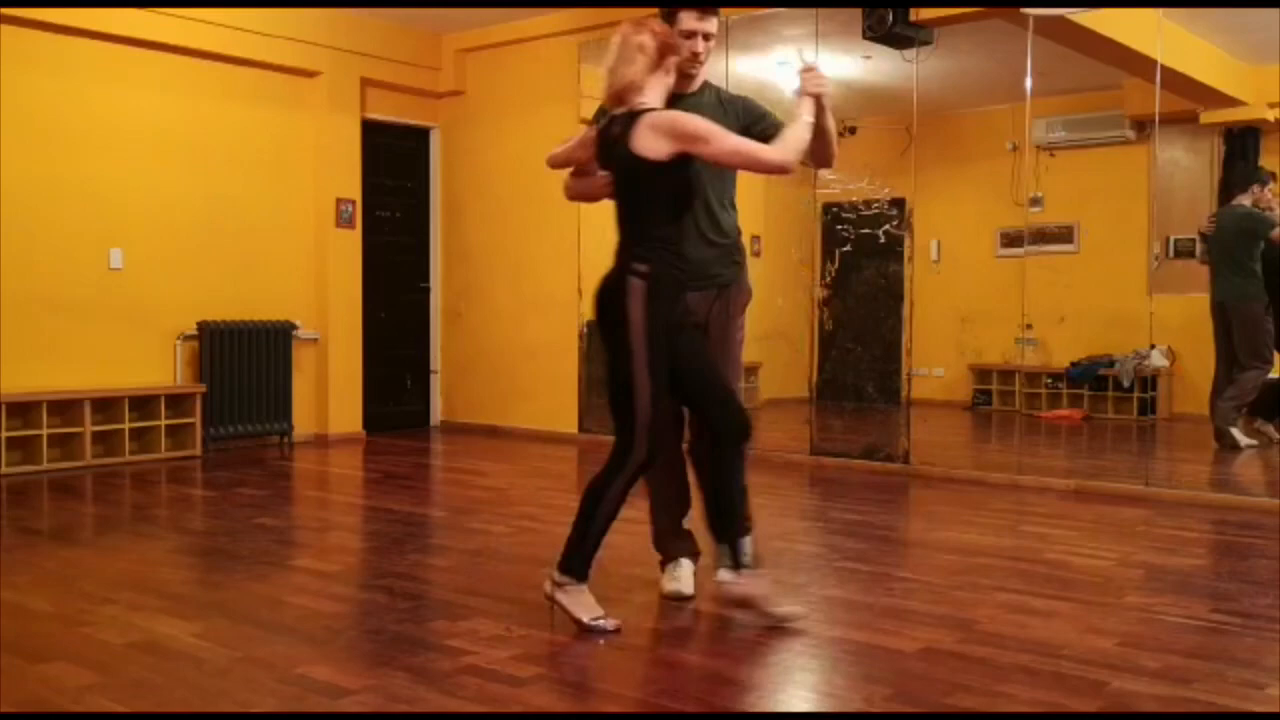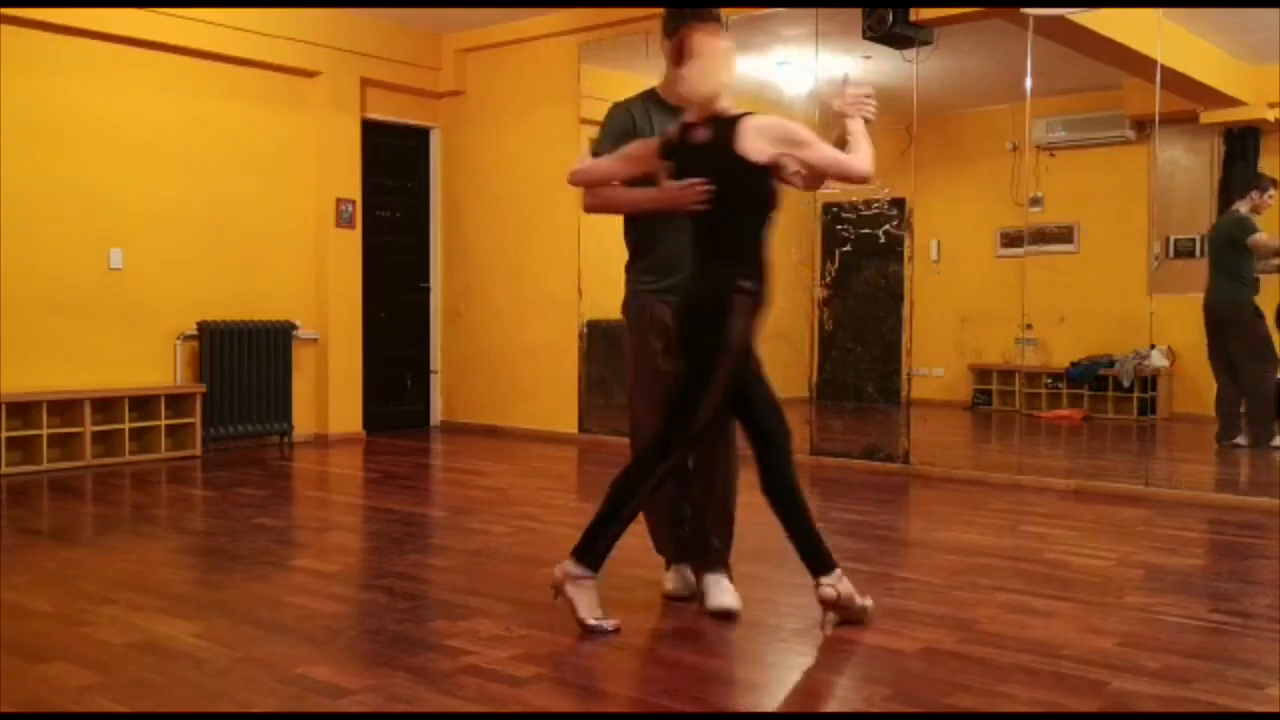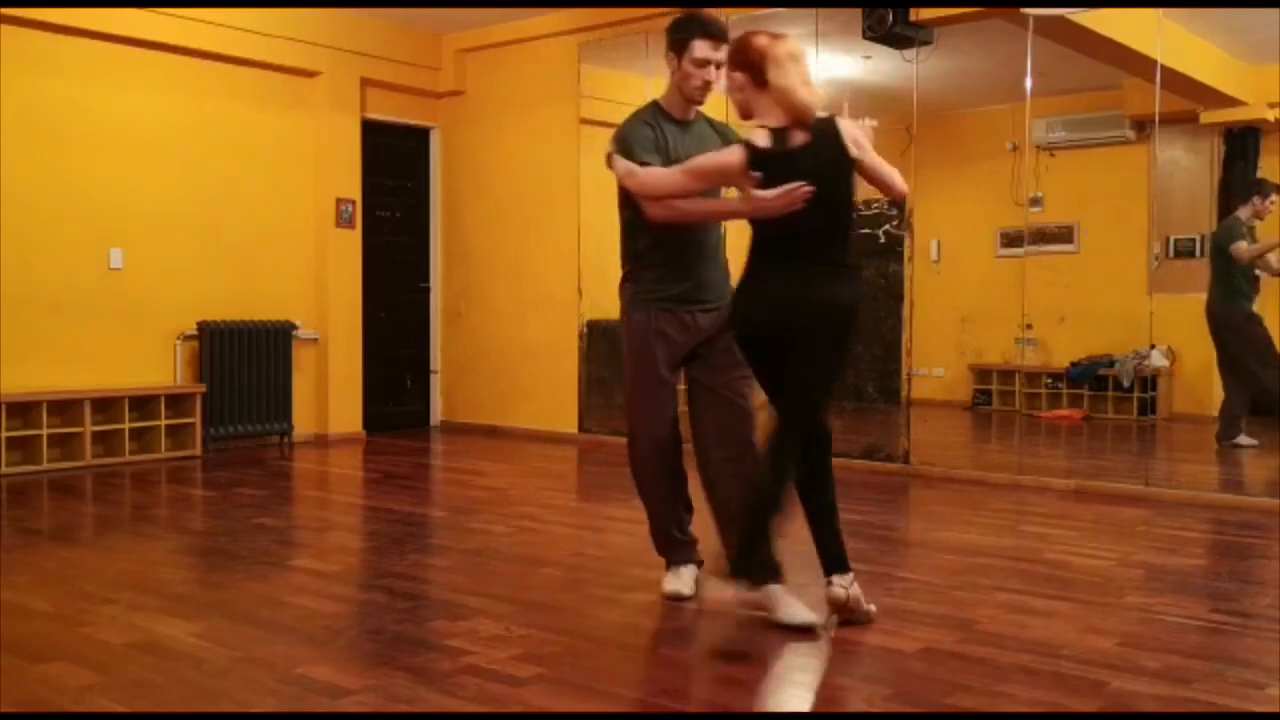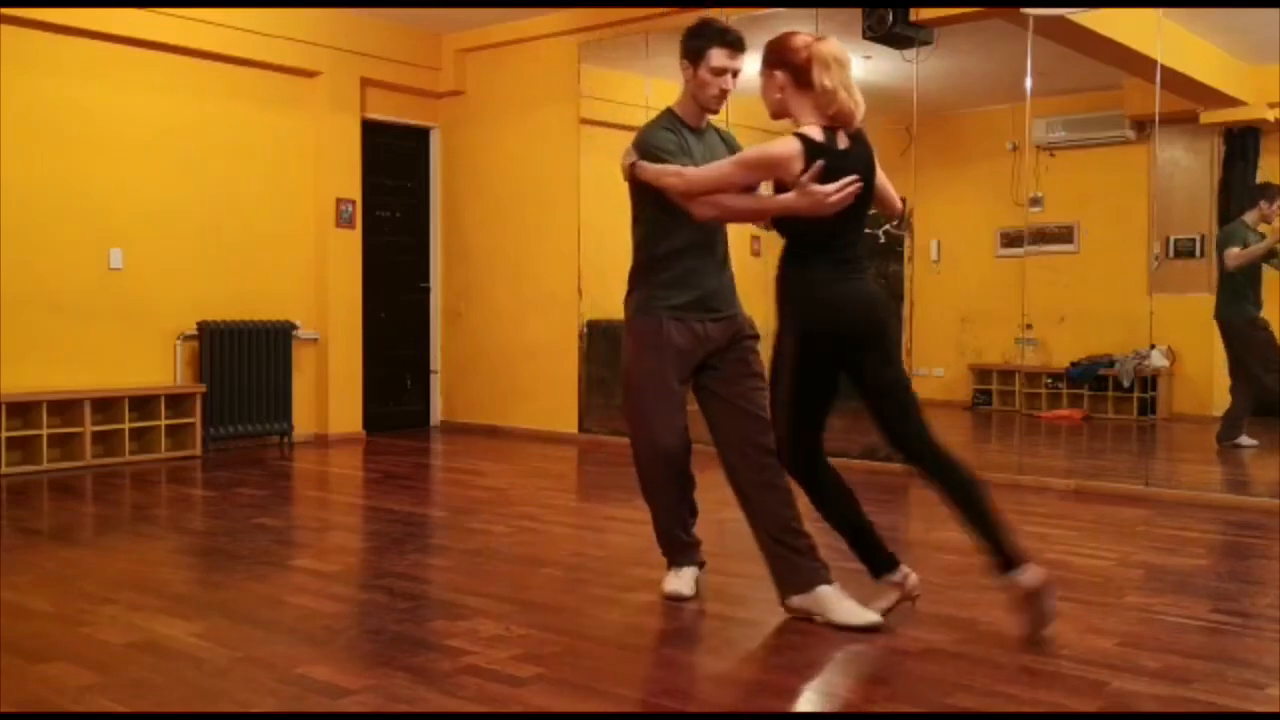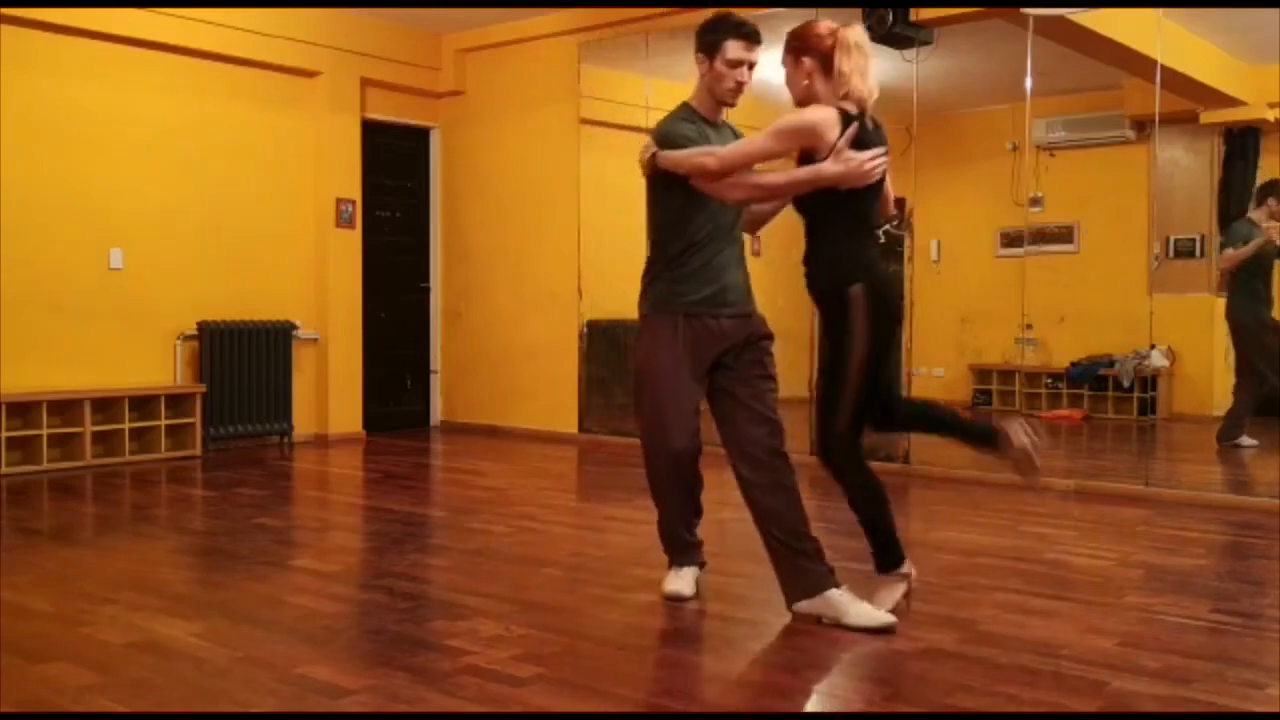
dt=0.2s
person 1, frame 1
left shoulder: (733, 108)
left elbow: (817, 157)
right elbow: (576, 184)
left wrist: (819, 105)
right wrist: (608, 183)
left hip: (719, 288)
right knee: (658, 422)
right ankle: (676, 551)
person 1, frame 2
right shoulder: (627, 118)
right elbow: (594, 196)
right wrist: (665, 196)
right hip: (650, 298)
left knee: (714, 430)
right knee: (652, 431)
left ankle: (710, 563)
right ankle: (676, 554)
person 1, frame 3
left shoulder: (719, 133)
right shoulder: (638, 131)
left elbow: (757, 188)
right elbow: (659, 208)
right wrist: (747, 207)
left hip: (715, 308)
right hip: (652, 311)
left knee: (733, 439)
right knee: (653, 441)
right ankle: (682, 556)
person 1, frame 4
left shoulder: (725, 143)
right shoulder: (656, 140)
left elbow: (751, 212)
right elbow: (705, 208)
left wrist: (798, 193)
right wrist: (796, 203)
left hip: (723, 318)
right hip: (659, 320)
left knee: (755, 448)
right knee: (661, 447)
left ankle: (803, 580)
right ankle: (682, 556)
person 1, frame 5
left shoulder: (733, 137)
right shoulder: (674, 133)
right elbow: (733, 188)
left wrist: (795, 185)
right wrist: (827, 174)
left hip: (737, 318)
right hip: (674, 318)
left knee: (762, 451)
right knee: (671, 446)
left ankle: (811, 585)
right ankle: (683, 557)
person 2, frame 1
left shoulder: (609, 131)
right shoulder: (673, 125)
left elbow: (561, 159)
right elbow: (780, 159)
right wrist: (809, 101)
left hip: (660, 299)
right hip: (640, 295)
left knee: (728, 424)
right knee: (638, 446)
left ankle: (738, 571)
right ankle: (569, 579)
person 2, frame 2
left shoulder: (667, 145)
right shoulder: (762, 130)
left elbow: (581, 175)
right elbow: (861, 171)
right wrist: (856, 116)
left hip: (702, 303)
right hip: (731, 304)
left knee: (770, 435)
right knee: (669, 445)
left ankle: (825, 576)
right ankle: (578, 567)
person 2, frame 3
left shoulder: (743, 158)
right shoulder: (838, 135)
left elbow: (653, 186)
right elbow: (897, 189)
left wrist: (617, 160)
left hip: (763, 307)
right hip: (831, 306)
left knee: (801, 441)
right knee: (801, 442)
left ankle: (840, 576)
person 2, frame 4
left shoulder: (785, 153)
right shoulder: (857, 143)
left elbow: (689, 184)
right elbow: (893, 204)
left wrist: (639, 166)
left hip: (812, 312)
right hip: (867, 305)
left knee: (800, 452)
right knee: (913, 441)
left ankle: (891, 573)
right ankle: (1017, 567)
person 2, frame 5
left shoulder: (812, 121)
right shoulder: (861, 127)
left elbow: (708, 164)
left wrist: (658, 157)
left hip: (852, 296)
right hip: (860, 291)
left knee: (837, 446)
right knee: (876, 409)
left ankle: (894, 570)
right ankle: (1002, 435)
person 3, frame 1
left shoulder: (1219, 218)
right shoulder: (1250, 216)
left hip: (1221, 298)
right hip: (1245, 298)
left knee: (1228, 363)
left ankle: (1225, 430)
right ankle: (1227, 413)
person 3, frame 2
left shoulder: (1227, 222)
right shoulder: (1238, 221)
left hip: (1218, 304)
right hip: (1235, 304)
left knee: (1229, 371)
left ankle: (1229, 432)
person 3, frame 3
left shoulder: (1245, 230)
right shoulder: (1231, 227)
right elbow: (1244, 255)
left hip: (1226, 311)
right hip: (1232, 310)
left knee: (1239, 374)
left ankle: (1230, 432)
person 3, frame 4
left shoulder: (1258, 235)
right shoulder: (1233, 231)
right elbow: (1232, 262)
left hip: (1243, 315)
right hip: (1236, 314)
left knee: (1248, 377)
left ankle: (1231, 432)
person 3, frame 5
right shoulder: (1240, 230)
right elbow: (1225, 264)
left hip: (1255, 314)
right hip: (1247, 314)
left knee: (1253, 376)
left ankle: (1231, 432)
